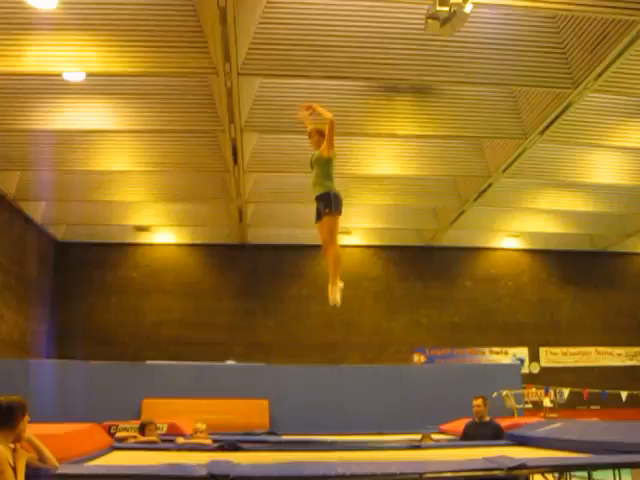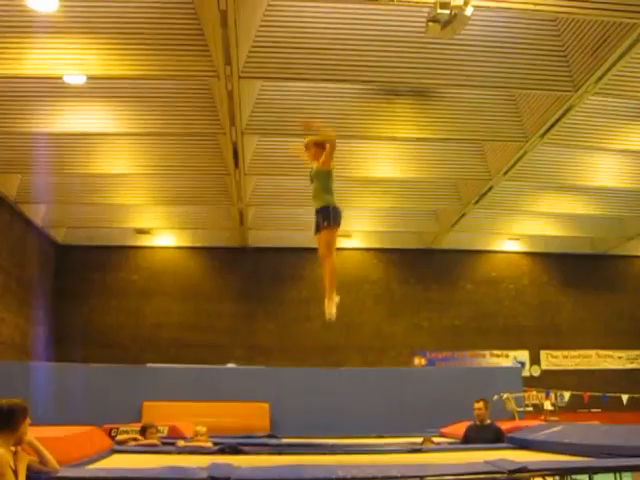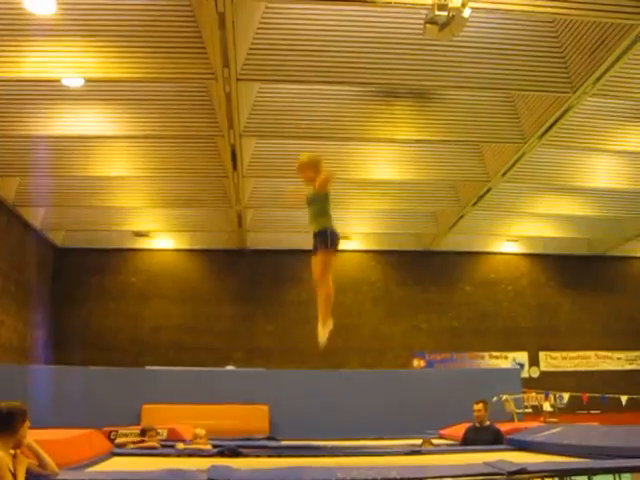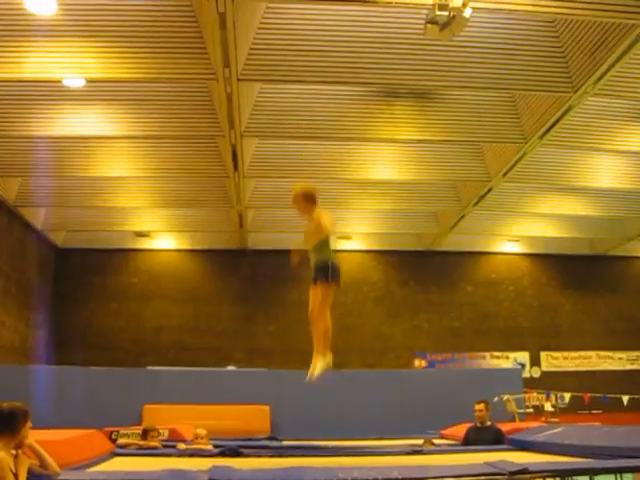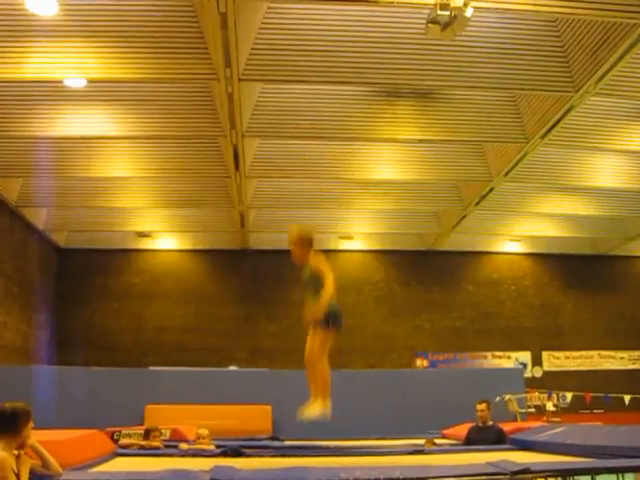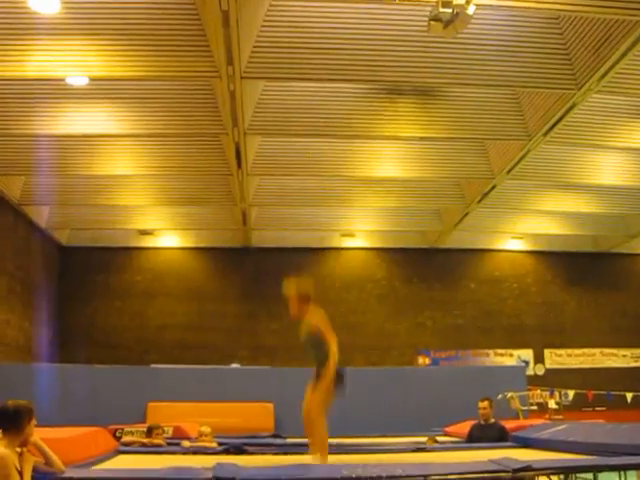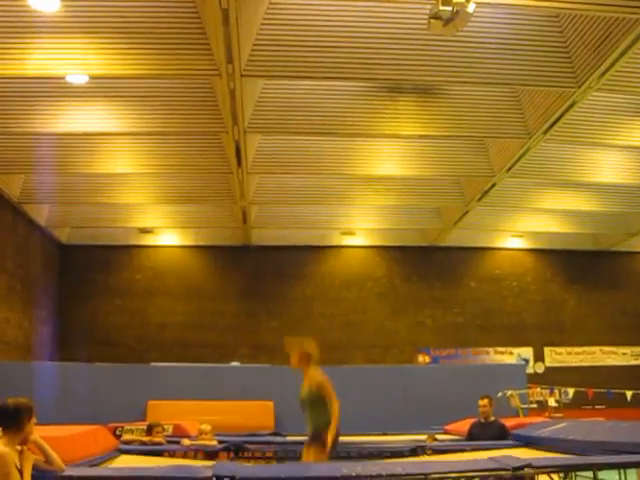
dt=0.1s
person 1, frame 1
left shoulder: (327, 148)
right shoulder: (317, 153)
left elbow: (331, 122)
right elbow: (312, 133)
left wrist: (317, 108)
right wrist: (306, 118)
left hip: (329, 197)
right hip: (320, 199)
left knee: (331, 241)
right knee: (326, 243)
left ankle: (335, 281)
right ankle: (334, 283)
person 1, frame 2
left shoulder: (325, 161)
right shoulder: (316, 165)
left elbow: (332, 141)
right elbow: (310, 154)
left wrist: (316, 128)
right wrist: (304, 146)
left hip: (329, 210)
right hip: (320, 212)
left knee: (328, 254)
right knee: (324, 257)
left ankle: (331, 296)
right ankle: (331, 297)
person 1, frame 3
left shoulder: (321, 182)
right shoulder: (314, 188)
left elbow: (328, 175)
left hip: (326, 235)
right hip: (318, 237)
left knee: (323, 279)
right knee: (319, 281)
left ankle: (326, 321)
right ankle: (324, 322)
person 1, frame 4
left shoulder: (319, 216)
right shoulder: (311, 220)
left elbow: (329, 228)
left wrist: (315, 238)
right wrist: (301, 252)
left hip: (327, 267)
right hip: (318, 270)
left knee: (321, 313)
right knee: (313, 315)
left ankle: (324, 356)
right ankle: (319, 357)
person 1, frame 5
left shoulder: (317, 261)
right shoulder: (307, 265)
left elbow: (330, 282)
left wrist: (321, 306)
right wrist: (309, 311)
left hip: (329, 316)
right hip: (320, 317)
left knee: (318, 357)
right knee: (309, 358)
left ankle: (323, 403)
right ankle: (316, 402)
person 1, frame 6
left shoulder: (316, 319)
right shoulder: (307, 320)
left elbow: (333, 347)
left wrist: (329, 377)
left hip: (328, 372)
right hip: (320, 373)
left knee: (316, 414)
right knee: (307, 412)
left ankle: (322, 458)
right ankle: (317, 454)
person 1, frame 7
left shoulder: (318, 378)
right shoulder: (307, 379)
left elbow: (334, 404)
left wrist: (332, 433)
left hip: (324, 431)
right hip: (315, 432)
